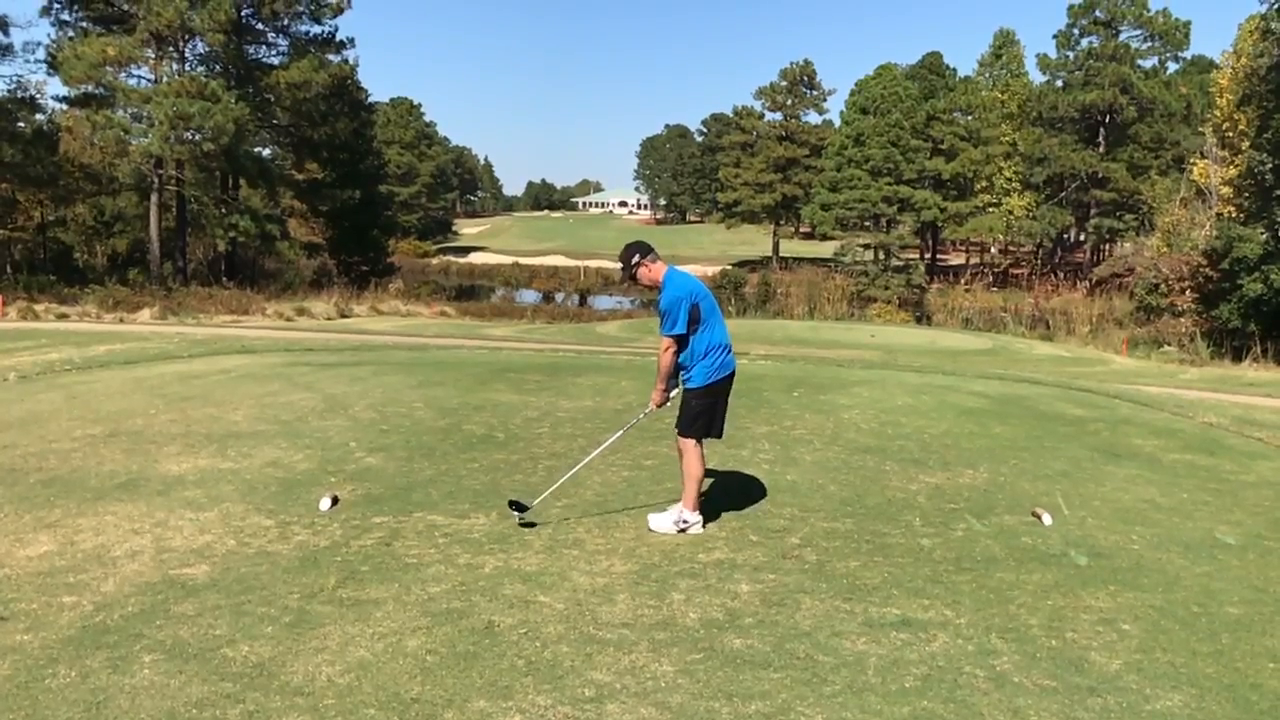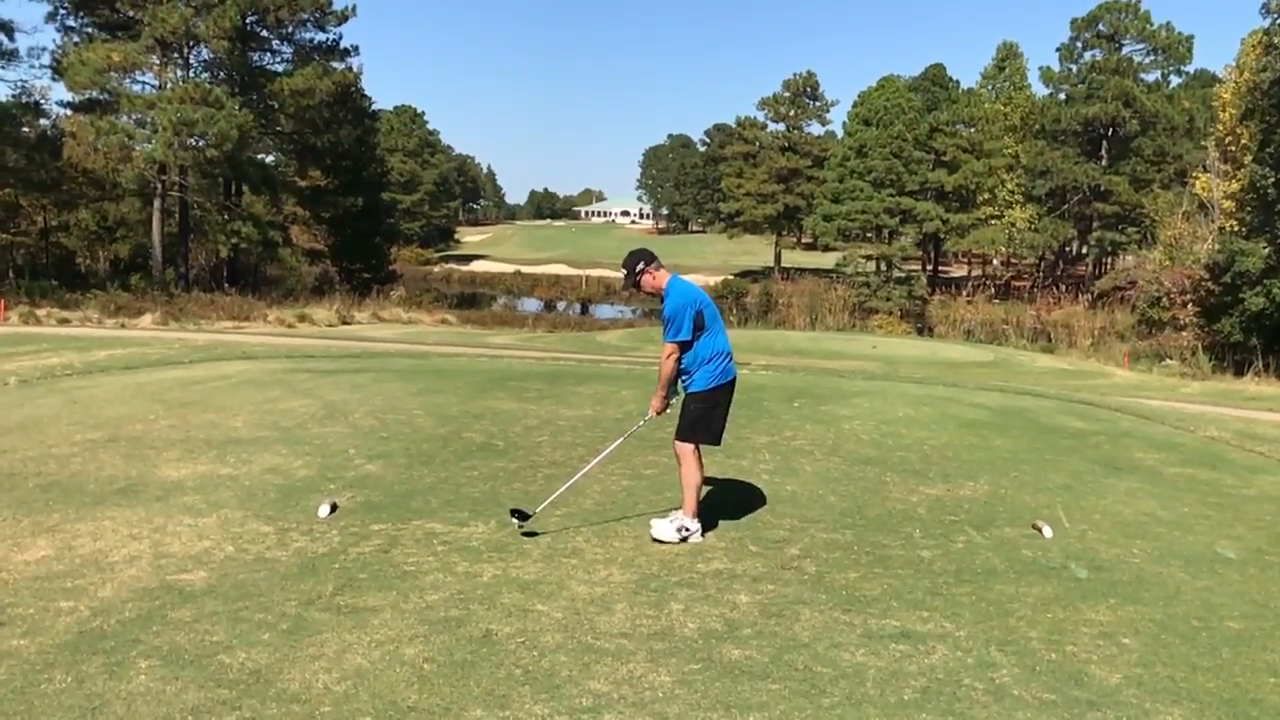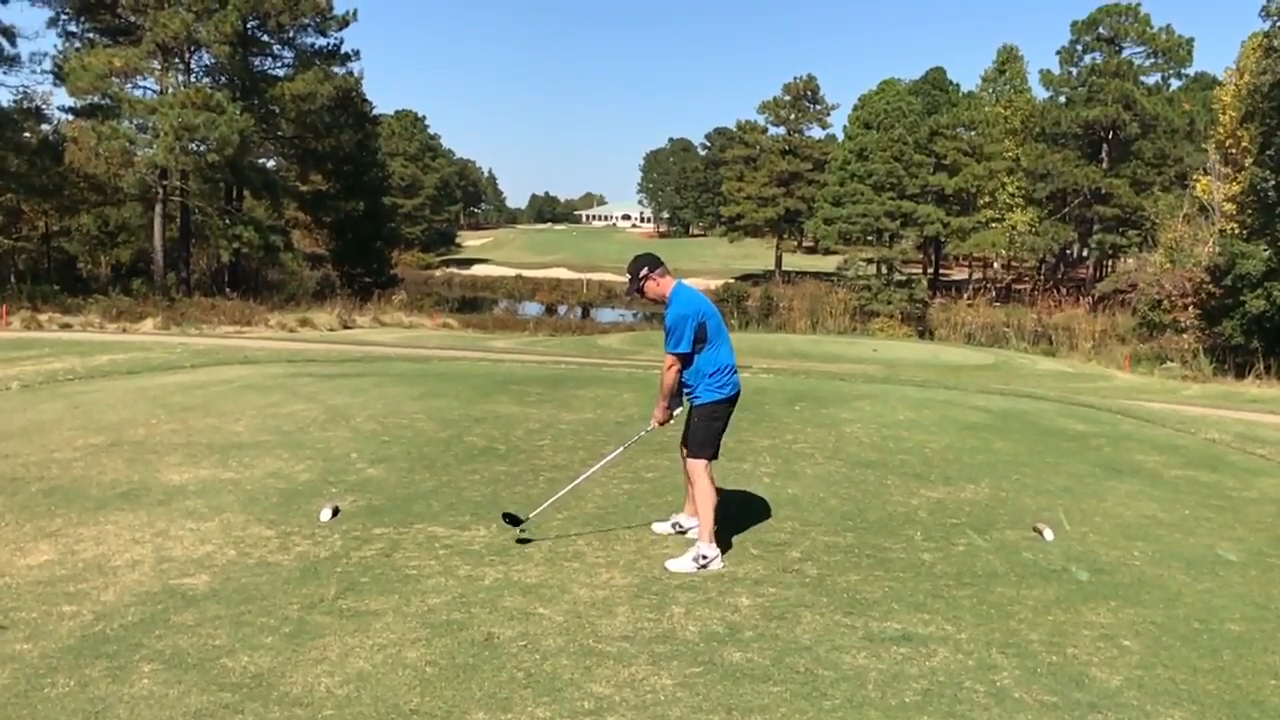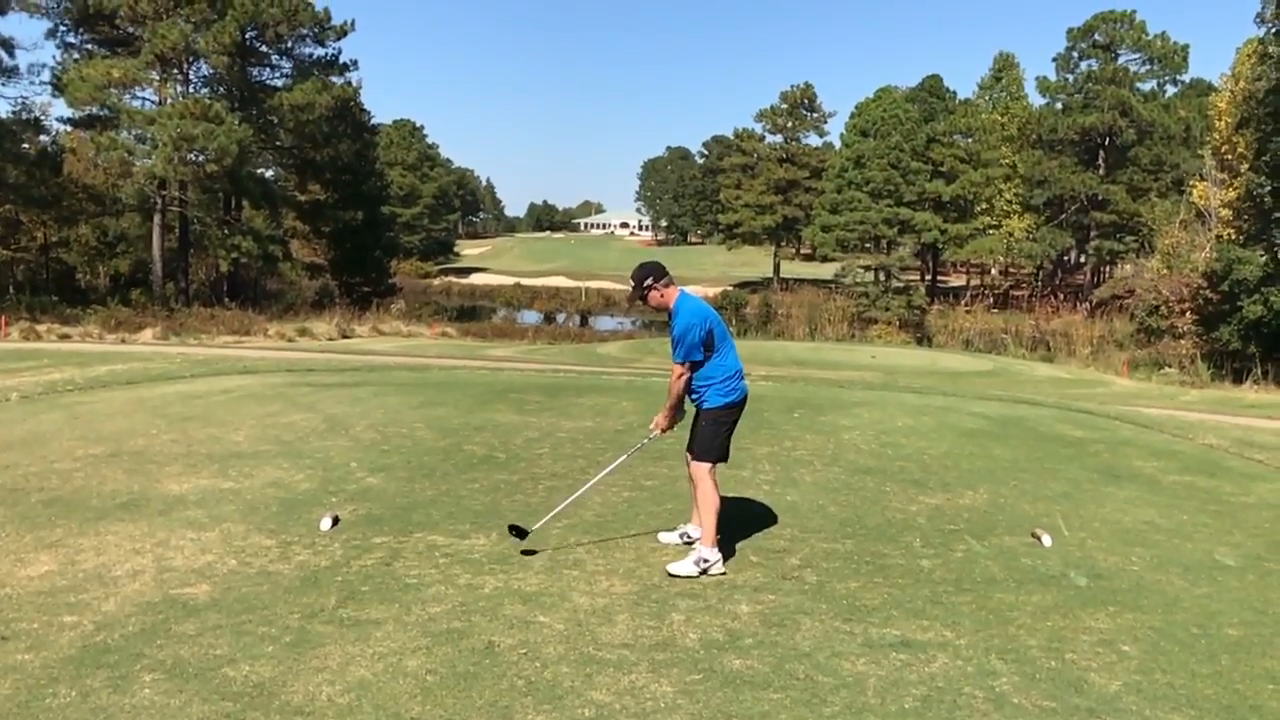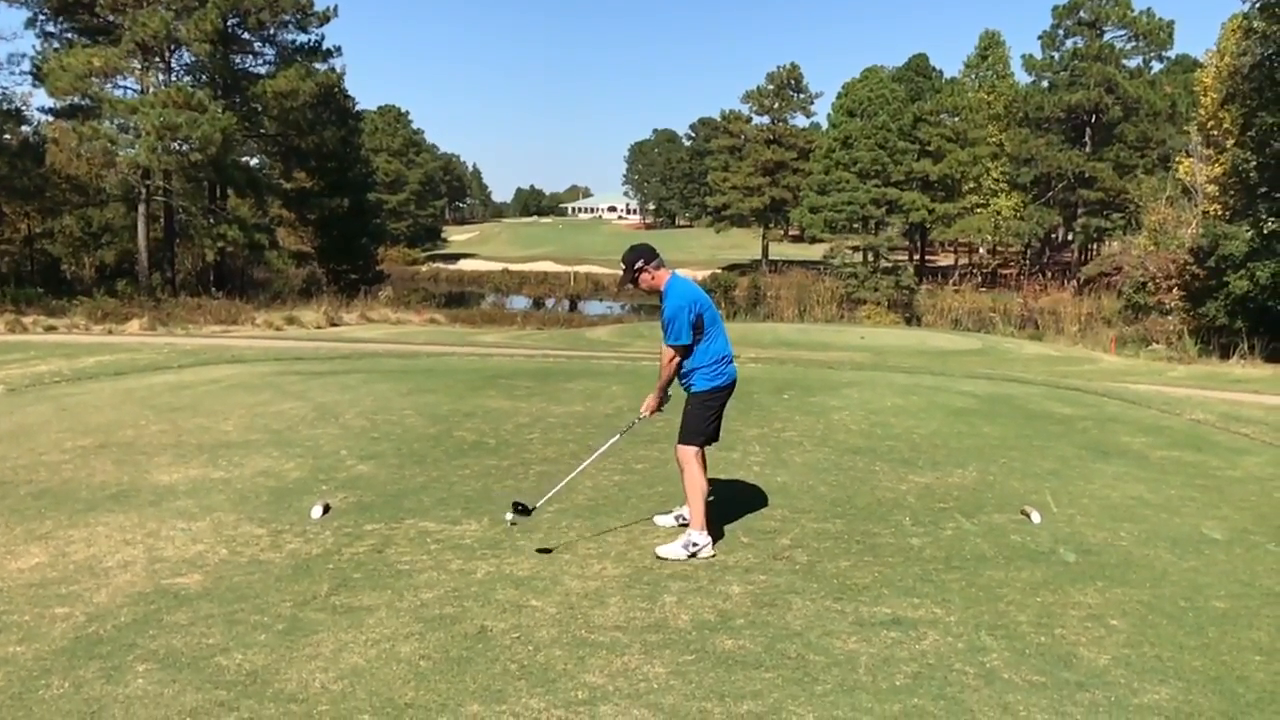
dt=0.7s
person 1, frame 1
left shoulder: (673, 292)
right shoulder: (678, 281)
left elbow: (669, 348)
left wrist: (660, 388)
right wrist: (670, 382)
left hip: (707, 372)
right hip: (707, 370)
left knee: (689, 441)
right knee: (686, 439)
left ankle: (690, 516)
right ankle: (687, 505)
person 1, frame 2
left shoulder: (677, 299)
right shoulder: (679, 291)
left elbow: (672, 354)
right elbow: (680, 351)
left wrist: (660, 395)
right wrist: (668, 390)
left hip: (709, 380)
right hip: (705, 378)
left knee: (686, 446)
right knee: (685, 447)
left ankle: (689, 523)
right ankle: (686, 514)
person 1, frame 3
left shoulder: (680, 308)
right shoulder: (685, 297)
left elbow: (673, 366)
left wrist: (662, 406)
right wrist: (673, 400)
left hip: (713, 392)
right hip: (712, 389)
left knee: (698, 464)
right knee: (688, 453)
left ankle: (707, 550)
right ankle: (689, 518)
person 1, frame 4
left shoulder: (688, 317)
right shoulder: (683, 308)
left elbow: (681, 373)
right elbow: (684, 369)
left wrist: (667, 413)
right wrist: (674, 408)
left hip: (722, 396)
right hip: (713, 395)
left knee: (702, 467)
right knee: (694, 460)
left ankle: (708, 553)
right ankle: (696, 528)
person 1, frame 5
left shoulder: (677, 301)
right shoulder: (677, 288)
left elbow: (673, 356)
right elbow: (672, 348)
left wrist: (657, 394)
right wrist: (660, 391)
left hip: (710, 380)
right hip: (708, 378)
left knee: (688, 451)
right knee: (691, 446)
left ankle: (698, 537)
right ankle: (692, 510)
